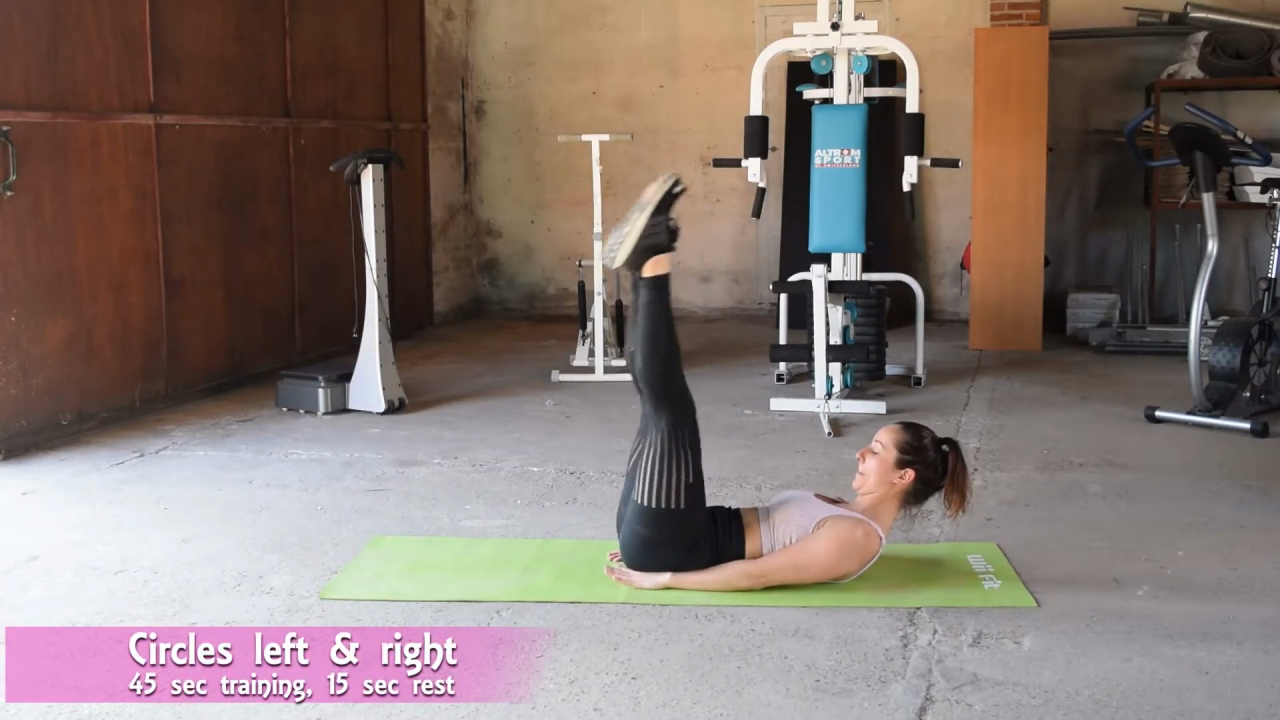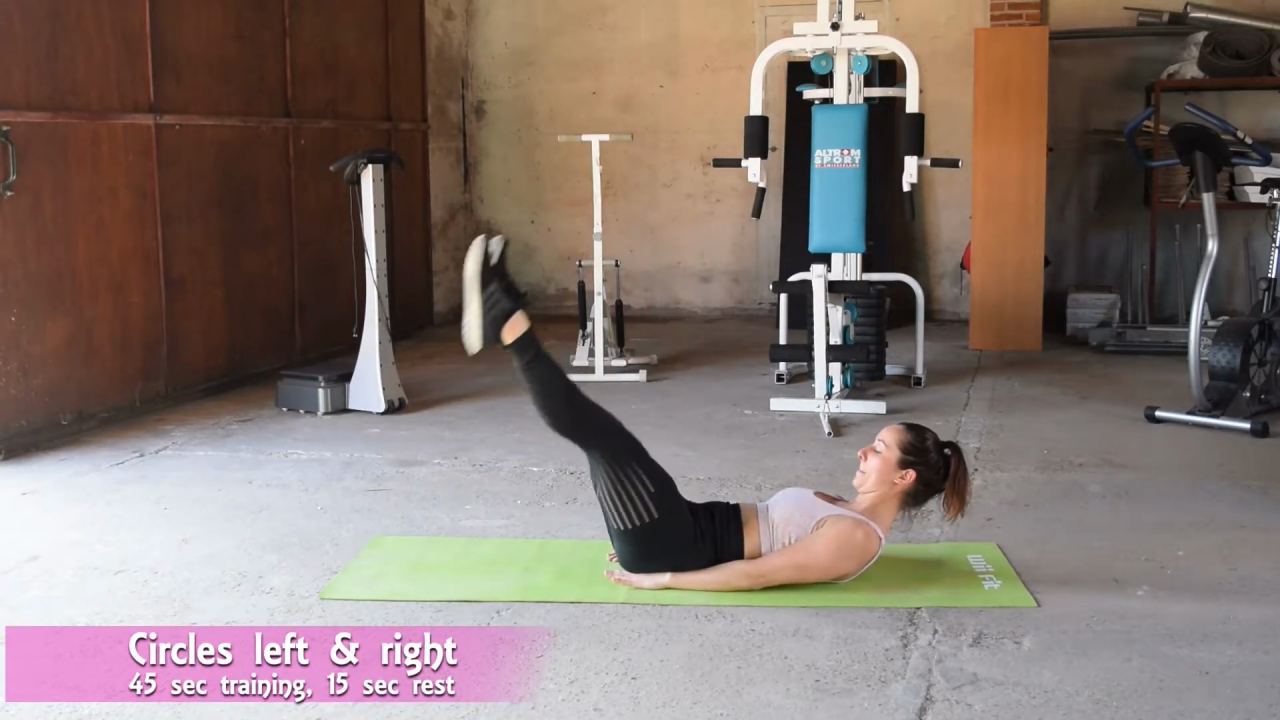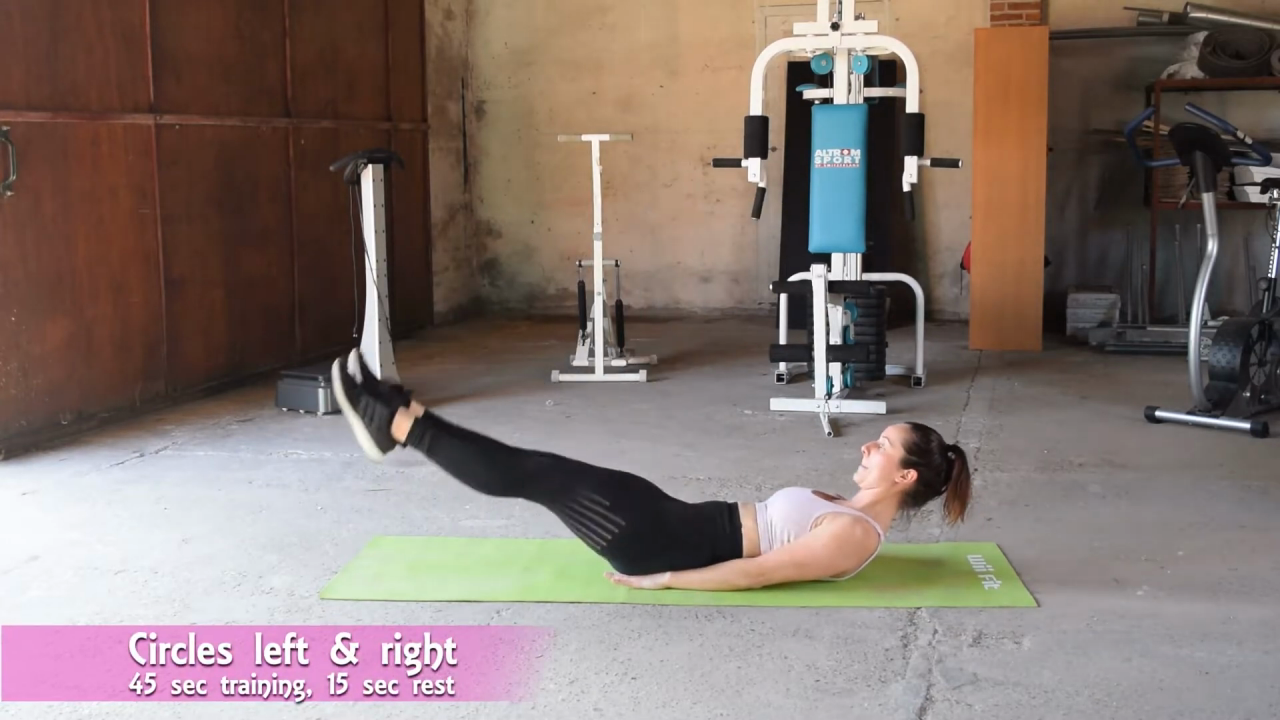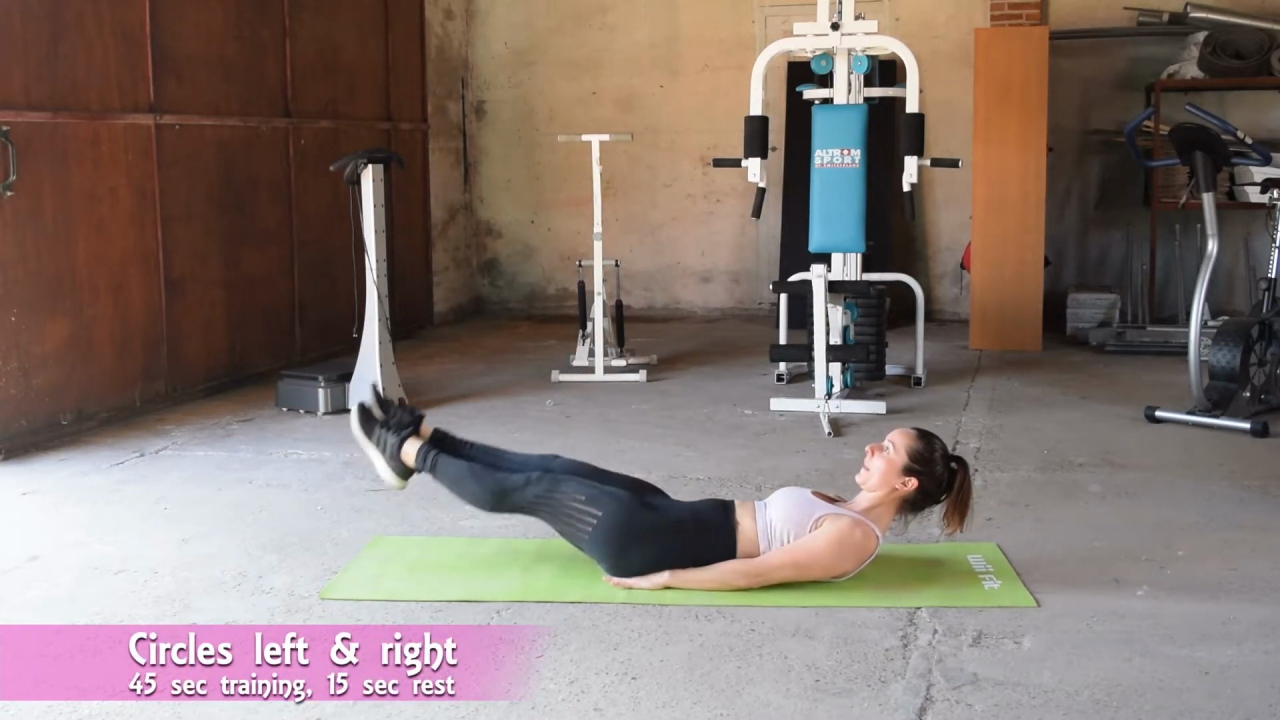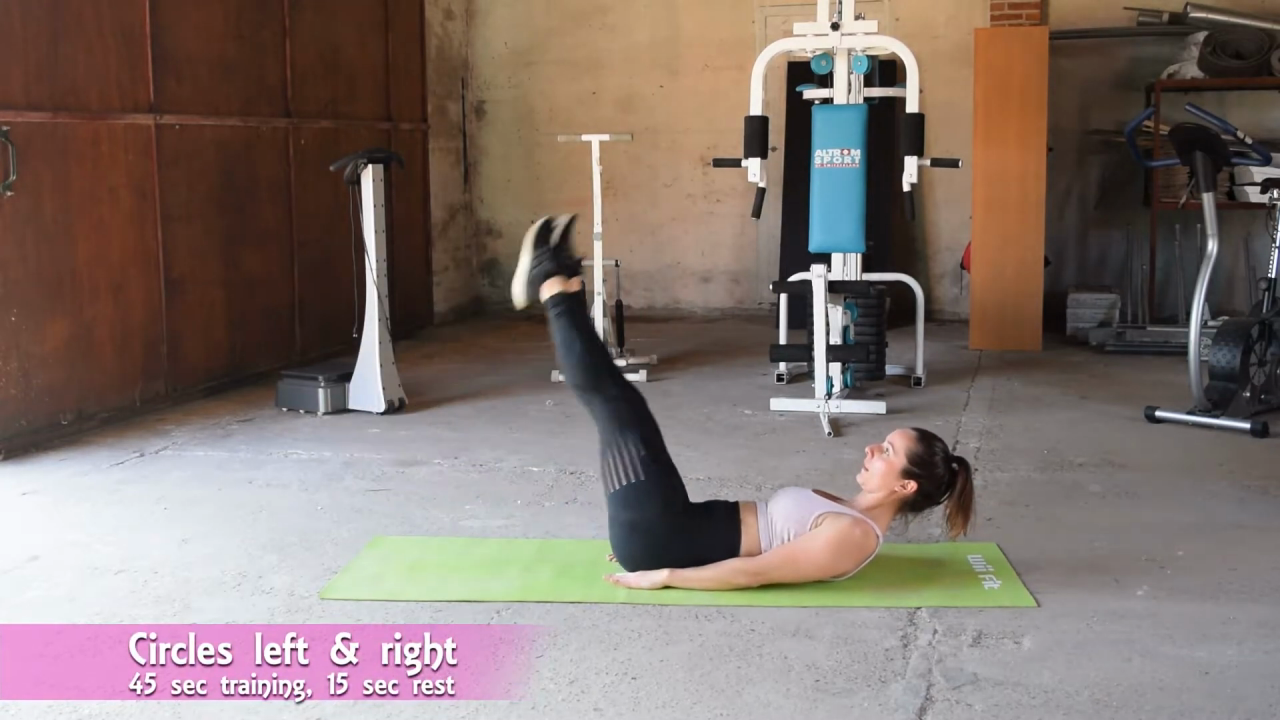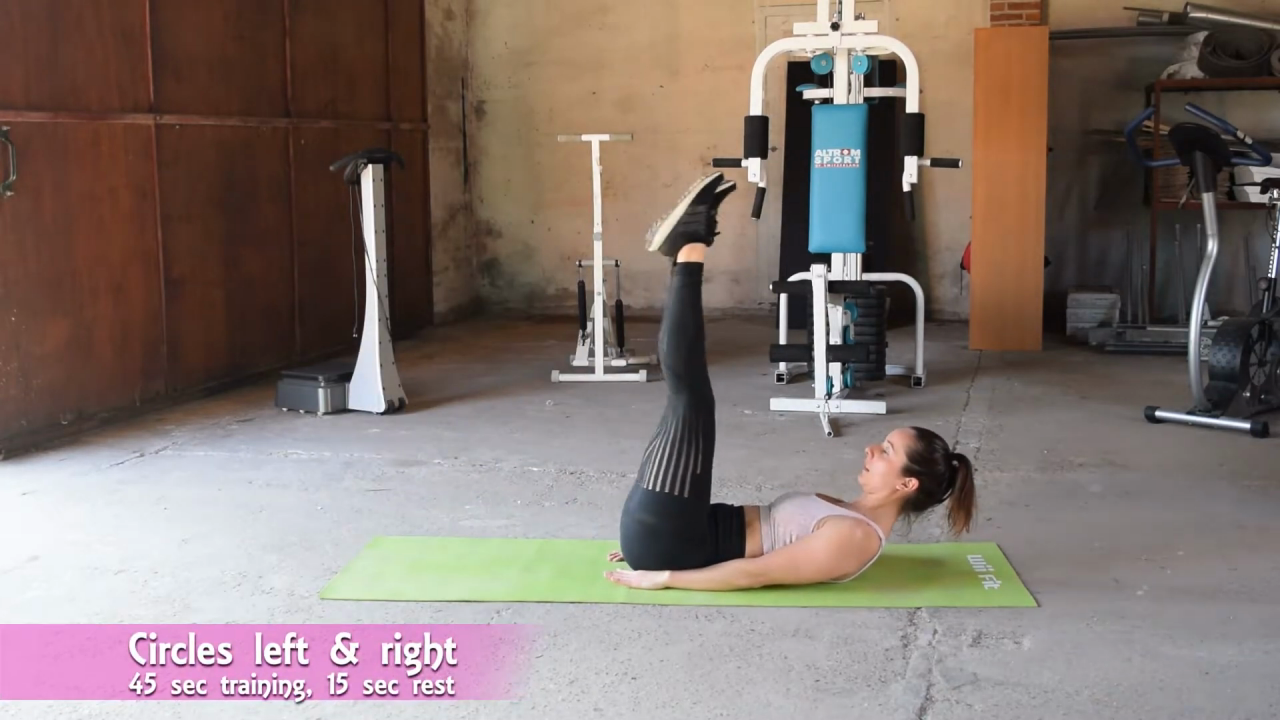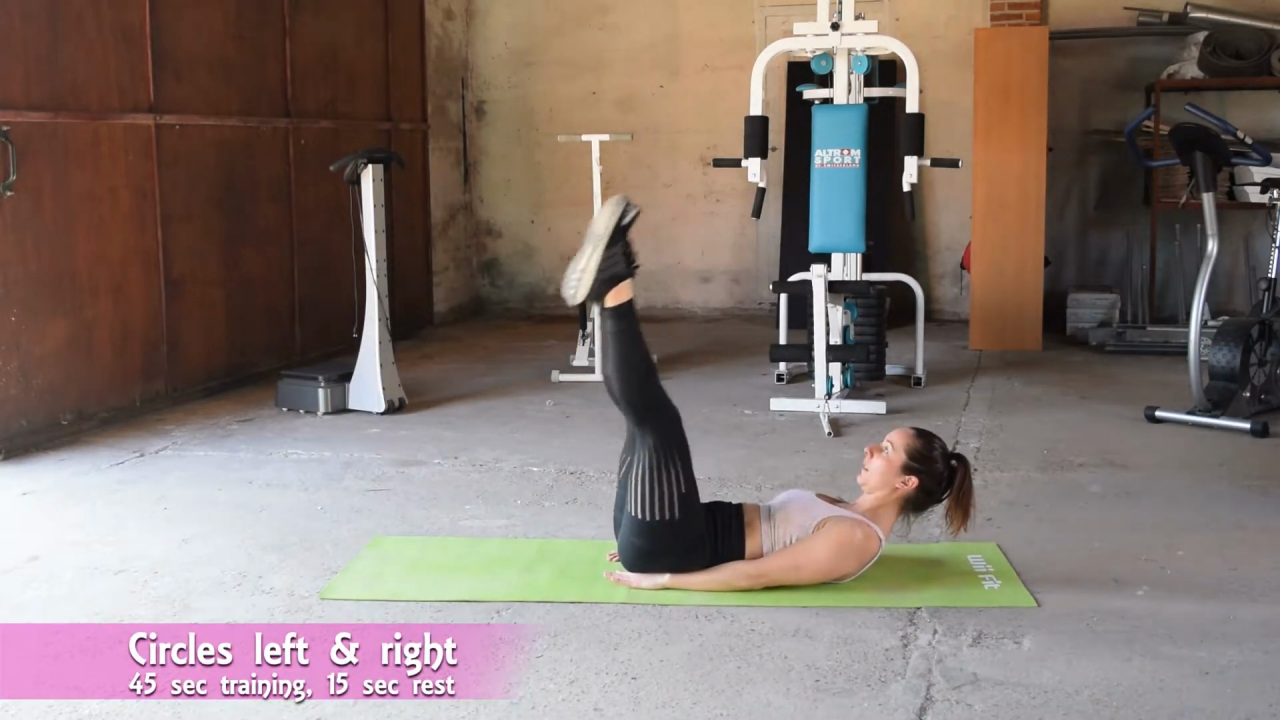
dt=0.3s
person 1, frame 1
left shoulder: (857, 536)
right shoulder: (850, 512)
left elbow: (762, 573)
left wrist: (657, 577)
left hip: (666, 548)
left knee: (670, 405)
left ankle: (653, 261)
person 1, frame 2
left shoulder: (856, 538)
right shoulder: (855, 511)
left elbow: (757, 573)
left wrist: (662, 578)
left hip: (679, 548)
right hip: (696, 529)
left knee: (598, 434)
right knee: (594, 430)
left ankle: (509, 323)
right ankle: (508, 317)
person 1, frame 3
left shoulder: (854, 534)
right shoulder: (850, 505)
left elbow: (761, 571)
left wrist: (664, 577)
left hip: (670, 541)
right hip: (687, 522)
left knee: (544, 476)
right knee: (551, 468)
left ankle: (399, 426)
right ankle: (402, 418)
person 1, frame 4
left shoulder: (853, 537)
right shoulder: (850, 511)
left elbow: (758, 571)
left wrist: (661, 579)
left hip: (665, 543)
right hip: (686, 518)
left knee: (538, 488)
right knee: (556, 471)
left ankle: (411, 451)
right ankle: (418, 440)
person 1, frame 5
left shoulder: (852, 539)
right shoulder: (853, 515)
left elbow: (753, 572)
left wrist: (660, 576)
left hip: (657, 544)
right hip: (684, 529)
left knee: (615, 405)
right knee: (620, 404)
left ankle: (554, 284)
person 1, frame 6
left shoulder: (856, 537)
right shoulder: (855, 515)
left elbow: (758, 574)
left wrist: (660, 577)
left hip: (666, 549)
right hip: (677, 538)
left knee: (689, 392)
left ankle: (688, 249)
person 1, frame 7
left shoulder: (857, 538)
right shoulder: (851, 511)
left elbow: (762, 573)
left wrist: (661, 578)
left hip: (663, 549)
right hip: (691, 536)
left knee: (653, 419)
left ankle: (614, 286)
right ankle: (612, 287)
